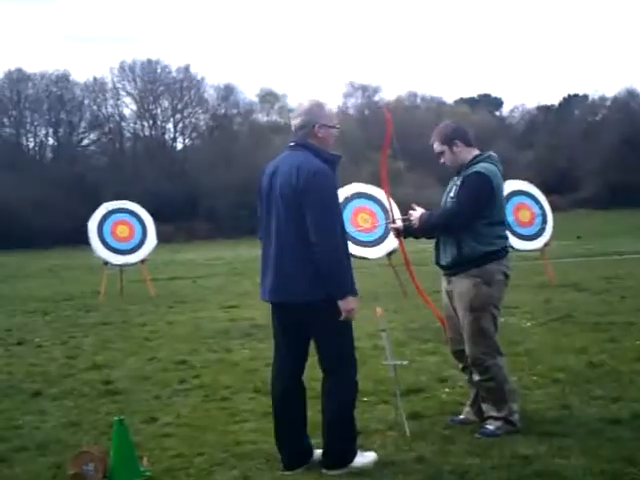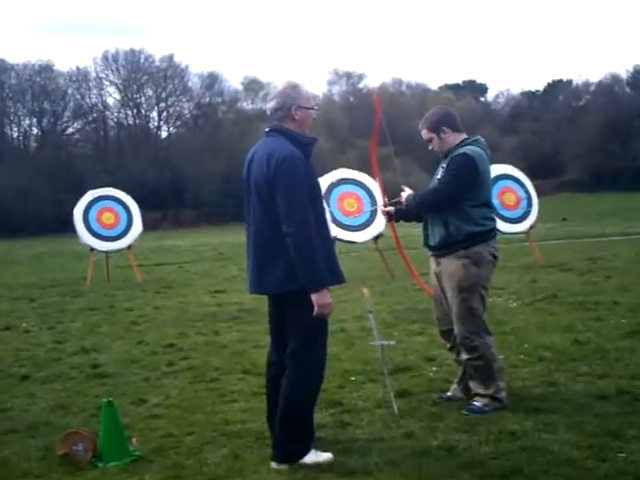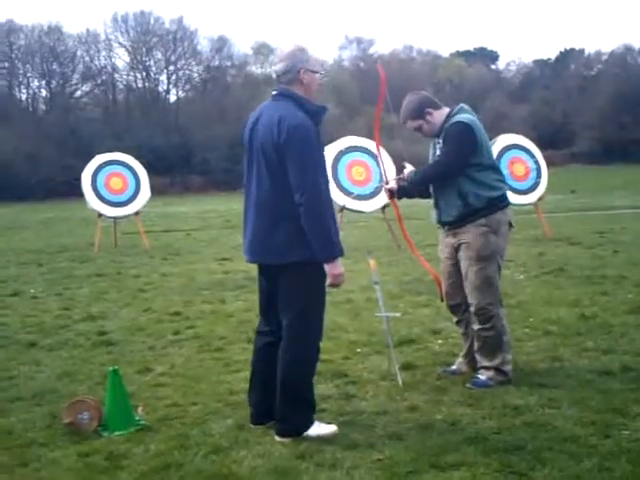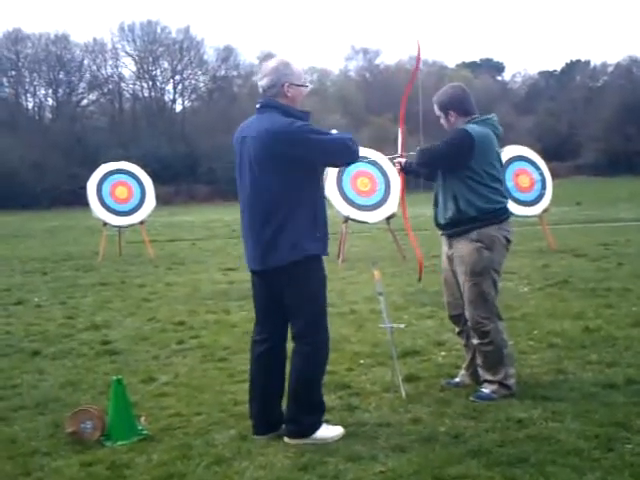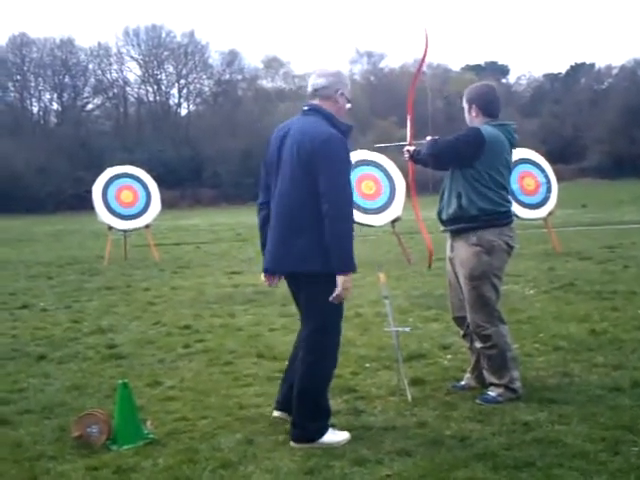
dt=1s
person 1, frame 1
left shoulder: (273, 168)
right shoulder: (316, 171)
right elbow: (327, 238)
right wrist: (344, 290)
left hip: (281, 288)
right hip: (317, 288)
left knee: (287, 369)
right knee: (340, 369)
left ankle: (293, 453)
right ankle: (340, 455)
person 1, frame 2
left shoulder: (259, 152)
right shoulder: (289, 157)
right elbow: (299, 228)
right wrist: (318, 284)
left hip: (274, 272)
right hip: (297, 276)
left knee: (282, 354)
right knee: (305, 360)
left ankle: (282, 430)
right ankle: (291, 448)
person 1, frame 3
left shoulder: (257, 117)
right shoulder: (298, 123)
right elbow: (311, 196)
right wrist: (331, 254)
left hip: (265, 241)
right hip: (297, 246)
left knee: (271, 327)
right knee: (301, 334)
left ankle: (263, 409)
right ankle: (293, 422)
person 1, frame 4
left shoulder: (246, 131)
right shoulder: (286, 130)
right elbow: (347, 151)
right wrist: (335, 137)
left hip: (262, 251)
right hip: (295, 251)
left knee: (267, 336)
right knee: (310, 338)
left ankle: (265, 419)
right ankle: (302, 425)
person 1, frame 5
left shoulder: (282, 132)
right shoulder: (328, 138)
left elbow: (265, 200)
right elbow: (336, 208)
left wrist: (268, 259)
right wrist: (342, 267)
left hip: (287, 252)
right hip: (316, 257)
left knee: (312, 329)
right knee: (321, 340)
left ankle: (288, 401)
right ankle: (309, 428)
person 2, frame 1
left shoulder: (481, 175)
right shoulder: (464, 176)
left elbow: (455, 218)
right elbow: (449, 220)
left wrist: (423, 219)
right wrist: (410, 228)
left hip: (480, 272)
right hip: (458, 272)
left knee: (481, 348)
right knee: (462, 347)
left ankle: (503, 415)
right ankle: (480, 406)
person 2, frame 2
left shoulder: (467, 158)
right shoulder: (454, 158)
left elbow: (439, 198)
right elbow: (436, 204)
left wrist: (410, 199)
right wrist: (400, 213)
left hip: (468, 253)
right hip: (446, 253)
left knee: (469, 328)
right knee: (450, 327)
left ankle: (490, 392)
right ankle: (467, 384)
person 2, frame 3
left shoulder: (462, 126)
right shoulder: (443, 134)
left elbow: (442, 170)
right elbow: (434, 181)
left wrist: (410, 177)
right wrist: (401, 189)
left hip: (482, 222)
right hip: (453, 225)
left knee: (483, 300)
right knee: (456, 298)
left ankle: (496, 367)
right ankle: (472, 357)
person 2, frame 4
left shoulder: (469, 136)
right shoulder: (472, 135)
left elbow: (429, 160)
right elbow: (440, 168)
left wrist: (410, 163)
right wrist: (410, 165)
left hip: (480, 234)
right hip: (460, 234)
left knee: (481, 312)
right knee: (459, 311)
left ankle: (500, 380)
right ankle: (475, 370)
person 2, frame 5
left shoulder: (480, 136)
right shoulder: (489, 138)
left elbow: (439, 152)
right elbow: (447, 159)
left wrist: (423, 148)
right wrist: (418, 155)
left hip: (482, 238)
right hip: (467, 236)
left knee: (483, 315)
right knee: (465, 313)
left ankle: (505, 383)
right ankle: (480, 374)
